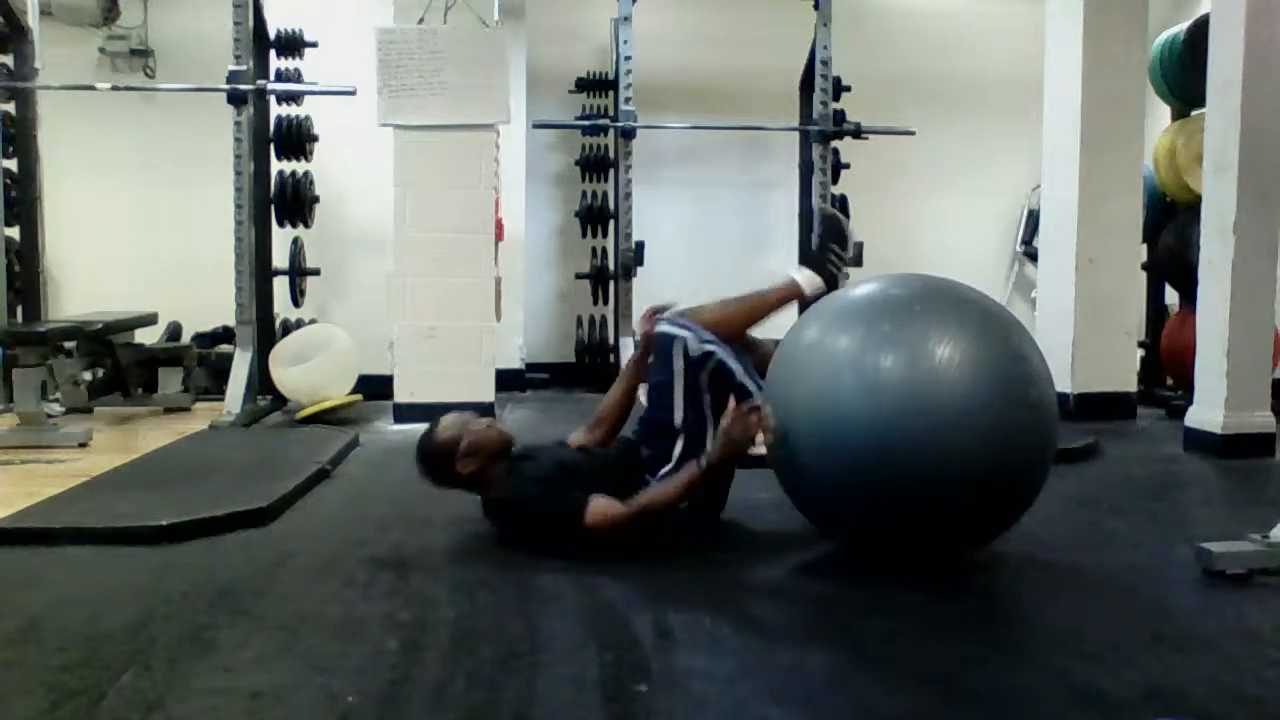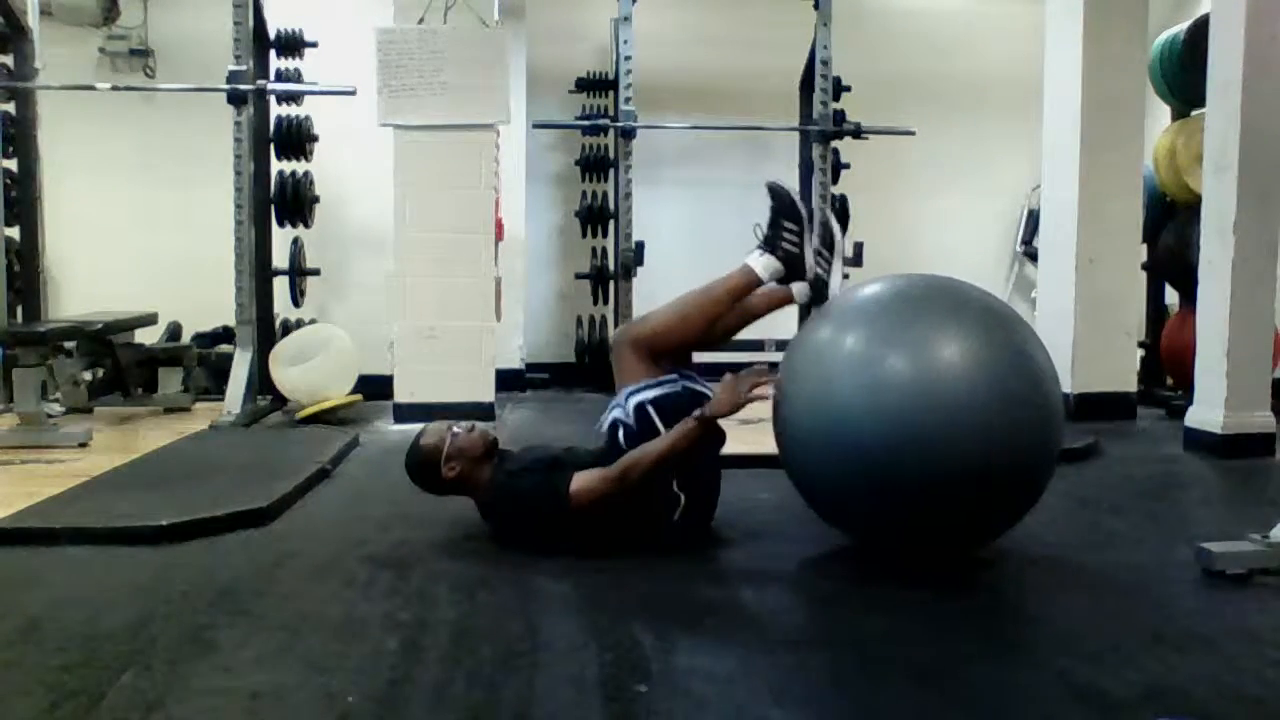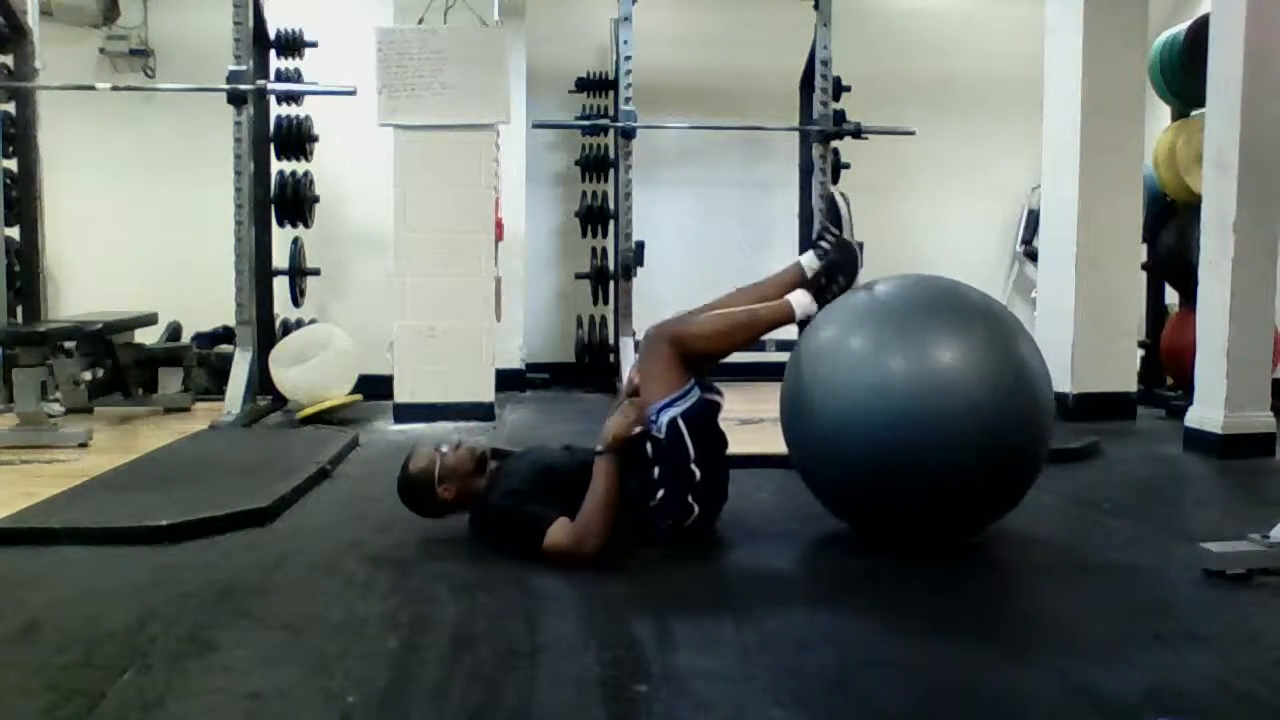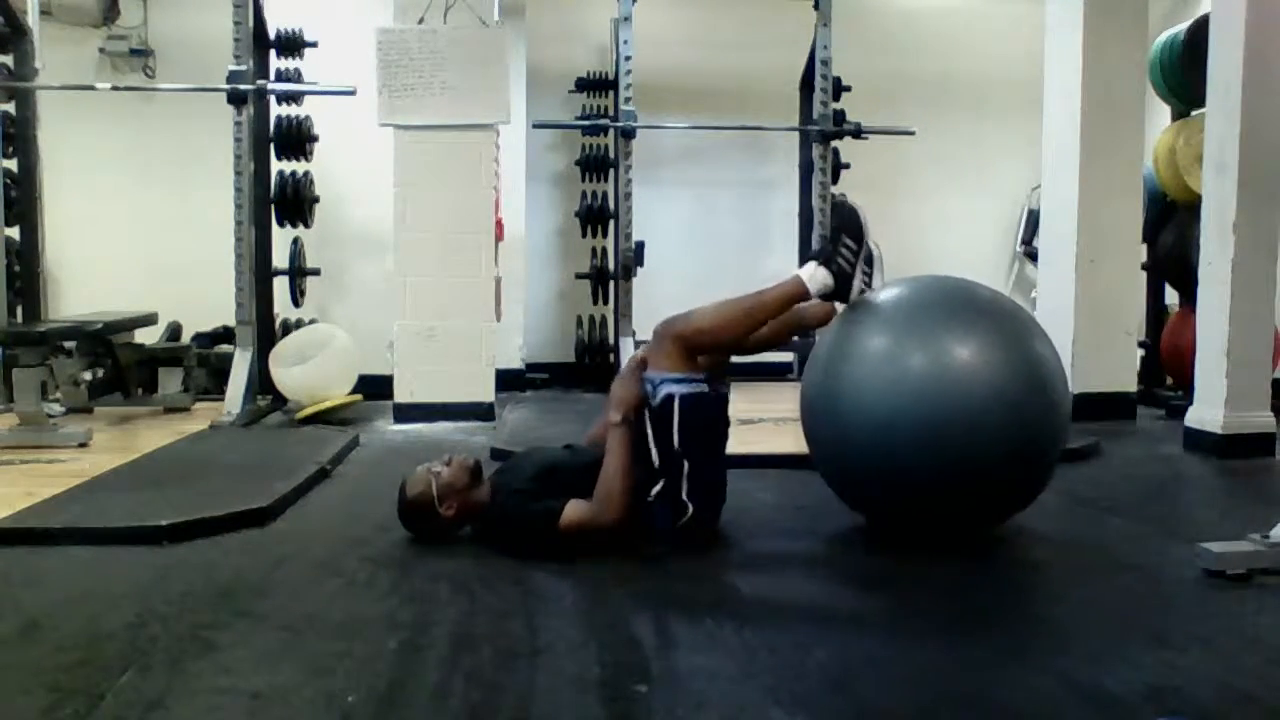
dt=0.5s
person 1, frame 1
left shoulder: (516, 471)
right shoulder: (522, 501)
left elbow: (594, 432)
right elbow: (625, 517)
left wrist: (640, 351)
right wrist: (713, 460)
left hip: (648, 469)
right hip: (682, 500)
left knee: (716, 342)
right knee: (679, 331)
right ankle: (811, 278)
person 1, frame 2
left shoulder: (509, 472)
right shoulder: (511, 494)
right elbow: (616, 480)
right wrist: (706, 414)
left hip: (668, 486)
right hip: (673, 497)
left knee: (668, 333)
right knee: (630, 343)
left ankle: (804, 288)
right ankle: (769, 260)
person 1, frame 3
left shoulder: (506, 475)
right shoulder: (500, 513)
right elbow: (587, 543)
left wrist: (626, 405)
right wrist: (611, 444)
left hip: (656, 472)
right hip: (678, 499)
left knee: (679, 335)
right knee: (663, 338)
left ankle: (808, 270)
right ankle: (806, 301)
person 1, frame 4
left shoulder: (509, 482)
right shoulder: (509, 515)
right elbow: (608, 514)
left wrist: (622, 390)
right wrist: (622, 414)
left hip: (673, 481)
right hip: (679, 500)
left knee: (711, 340)
right knee: (671, 336)
left ankle: (832, 302)
right ankle: (820, 278)
